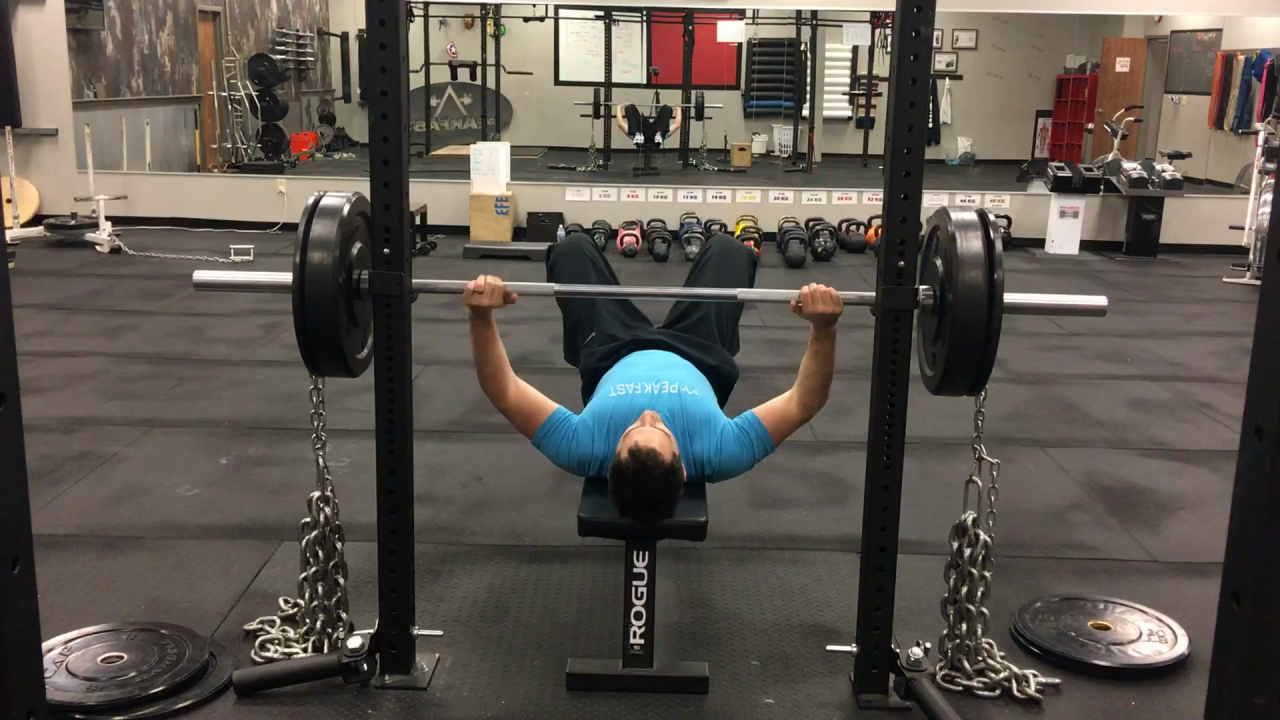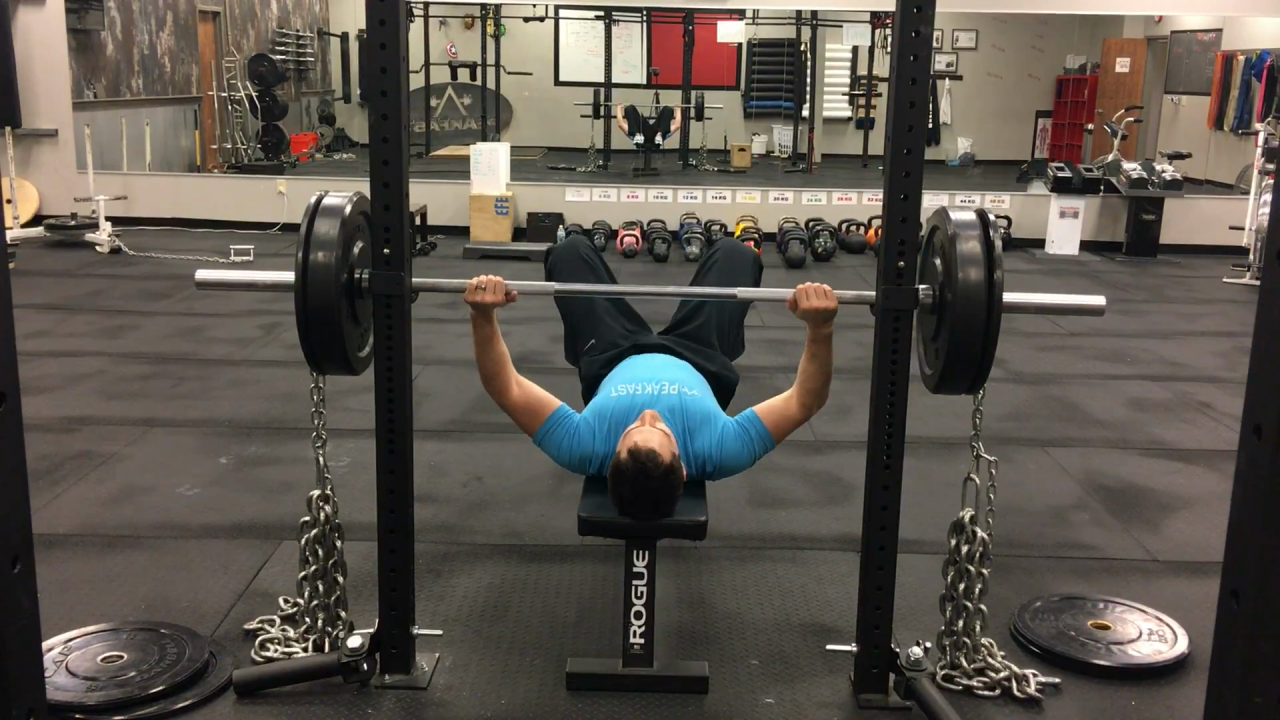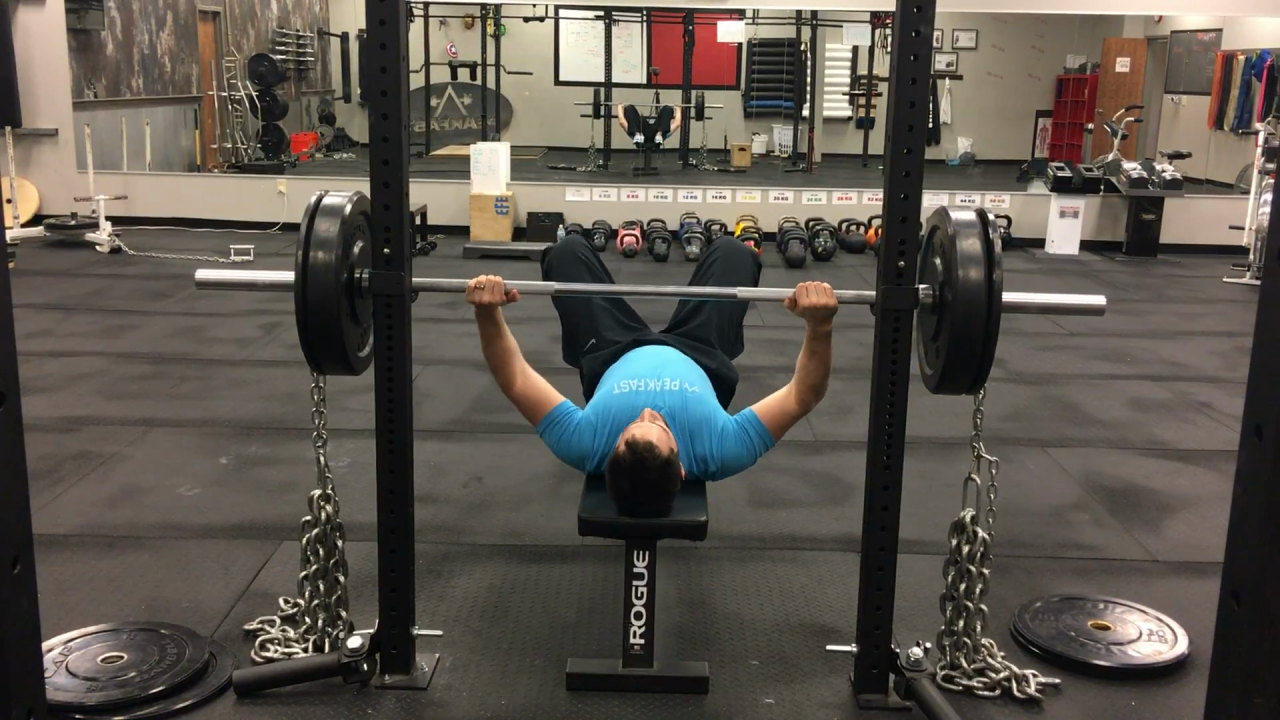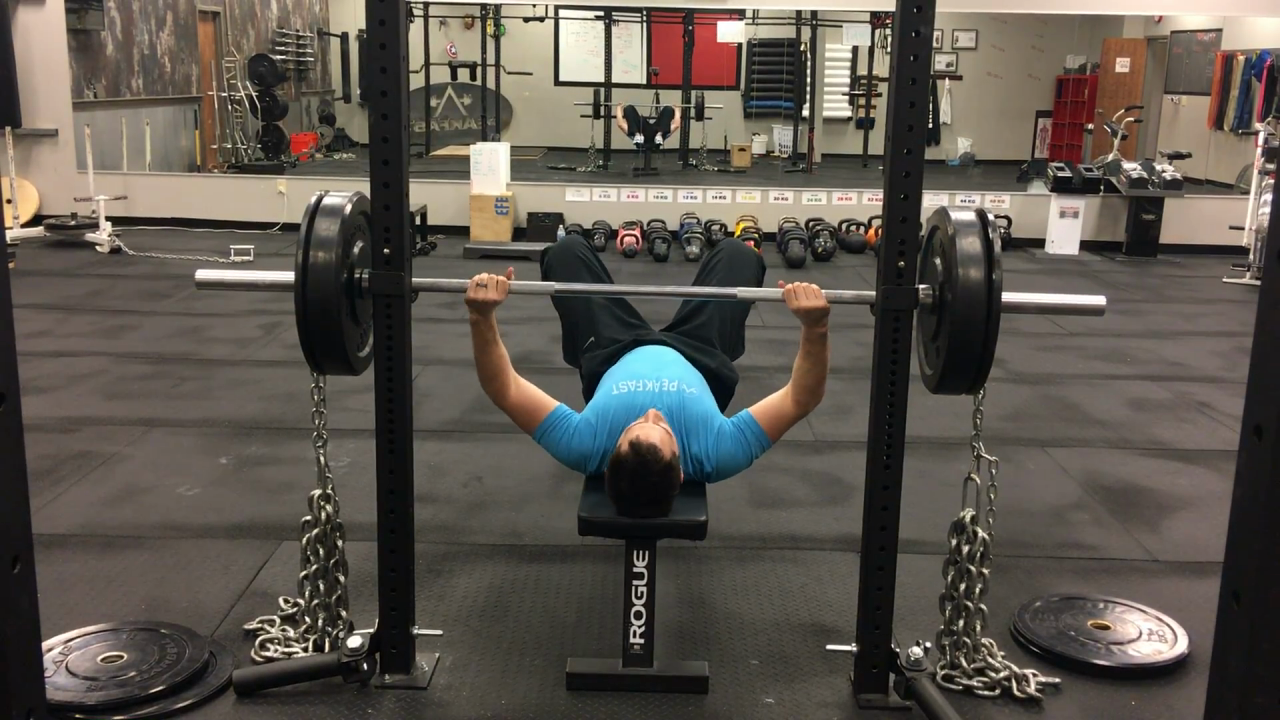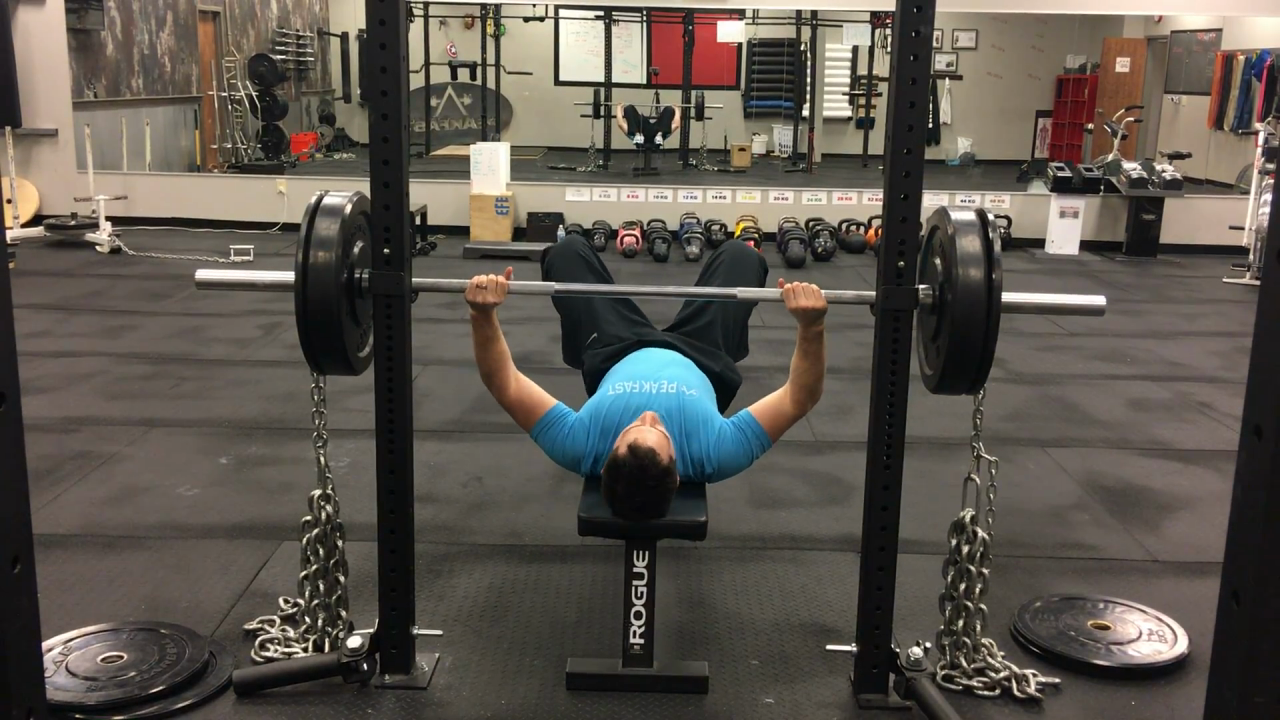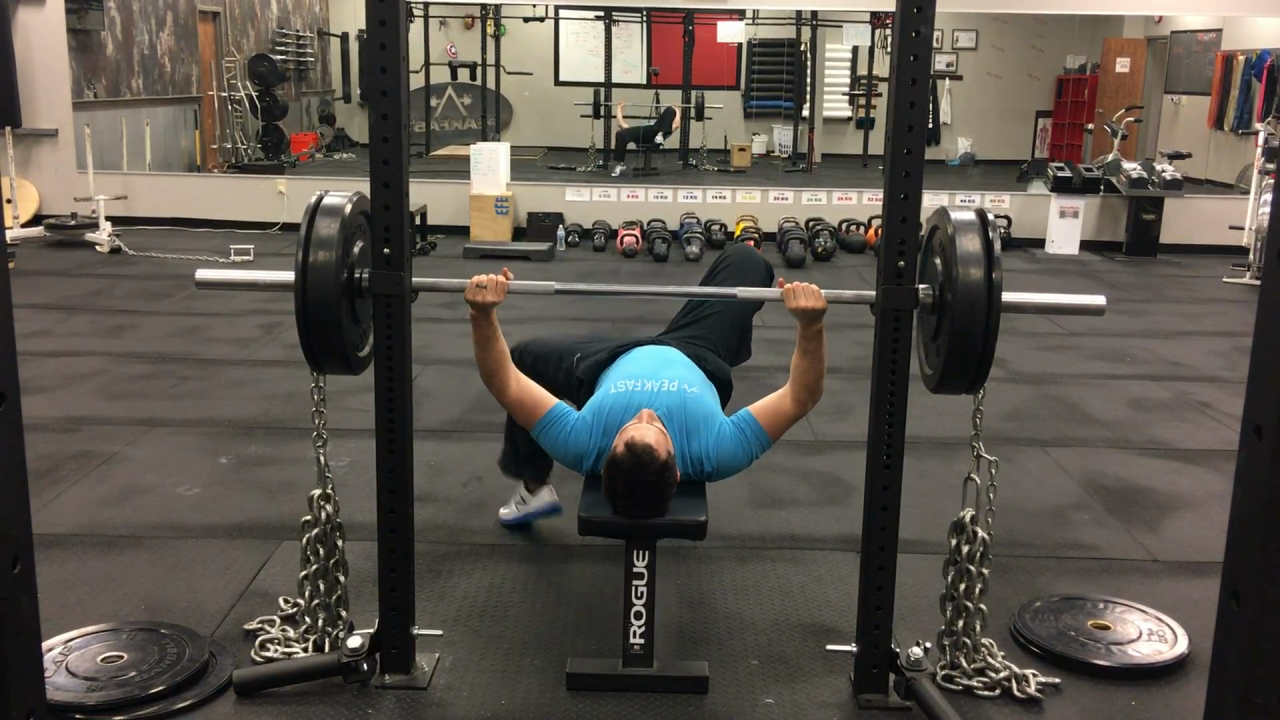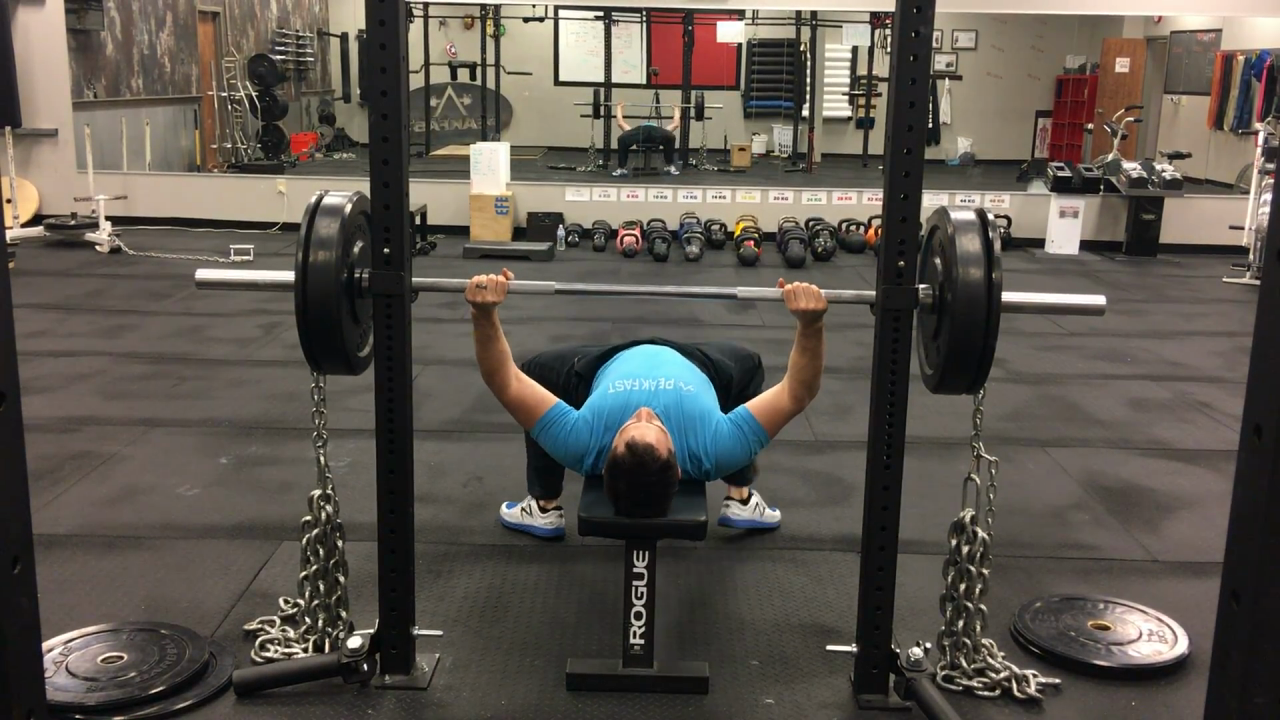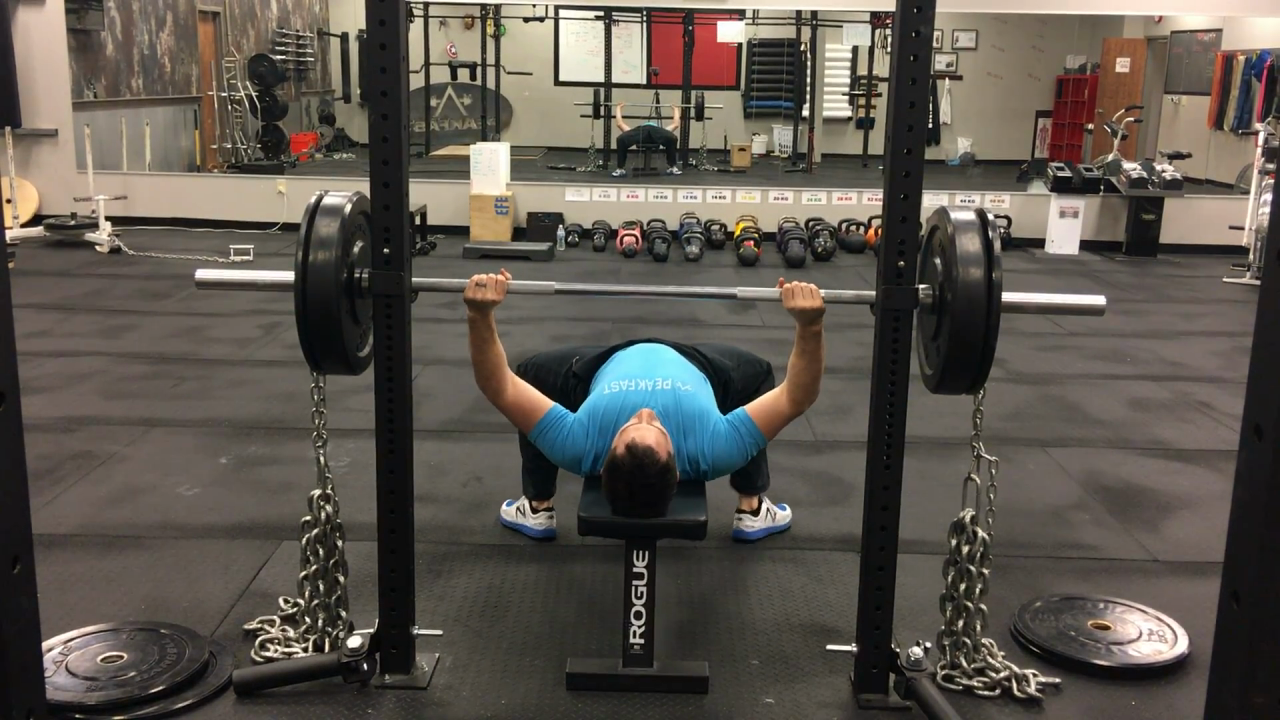
dt=0.7s
person 1, frame 1
left shoulder: (585, 450)
right shoulder: (715, 454)
left elbow: (503, 390)
right elbow: (805, 401)
left wrist: (482, 316)
right wrist: (823, 328)
left hip: (614, 360)
right hip: (695, 362)
left knee: (573, 248)
right knee: (729, 250)
person 1, frame 2
left shoulder: (587, 448)
right shoulder: (716, 452)
left elbow: (506, 390)
right elbow: (805, 401)
left wrist: (483, 316)
right wrist: (820, 327)
left hip: (613, 362)
right hip: (698, 365)
left knee: (571, 250)
right knee: (735, 253)
person 1, frame 3
left shoulder: (586, 445)
right shoulder: (717, 452)
left elbow: (514, 379)
right elbow: (803, 395)
left wrist: (487, 313)
right wrist: (819, 325)
left hip: (616, 361)
right hip: (696, 361)
left knee: (569, 249)
right knee: (731, 251)
person 1, frame 4
left shoulder: (584, 447)
right shoulder: (714, 454)
left elbow: (503, 389)
right elbow: (801, 399)
left wrist: (482, 316)
right wrist: (814, 326)
left hip: (614, 360)
right hip: (698, 364)
left knee: (568, 250)
right knee: (737, 252)
person 1, frame 5
left shoulder: (581, 448)
right shoulder: (712, 455)
left elbow: (505, 385)
right elbow: (800, 397)
left wrist: (483, 315)
right wrist: (811, 326)
left hip: (616, 361)
right hip: (698, 365)
left knee: (568, 250)
right knee: (740, 254)
person 1, frame 6
left shoulder: (583, 446)
right shoulder: (713, 453)
left elbow: (505, 386)
right elbow: (800, 398)
left wrist: (483, 314)
right wrist: (810, 325)
left knee: (527, 356)
right knee: (745, 260)
person 1, frame 7
left shoulder: (583, 446)
right shoulder: (711, 450)
left elbow: (504, 382)
right elbow: (797, 394)
left wrist: (484, 315)
right wrist: (810, 324)
left knee: (536, 369)
right knee: (746, 363)
left ankle: (545, 508)
right ankle: (740, 498)
person 1, frame 8
left shoulder: (580, 446)
right shoulder: (709, 450)
left elbow: (498, 387)
right elbow: (797, 397)
left wrist: (480, 314)
right wrist: (809, 324)
left knee: (531, 372)
right knee: (756, 372)
left ankle: (538, 508)
right ankle: (752, 509)
